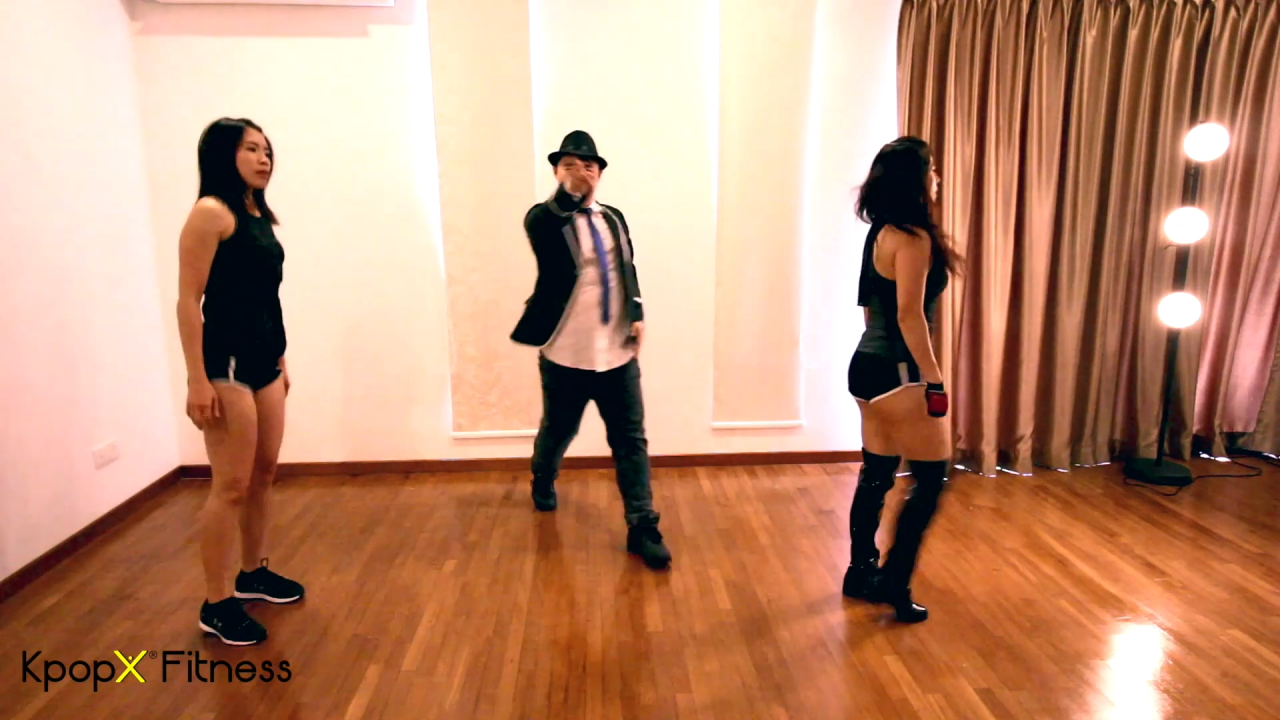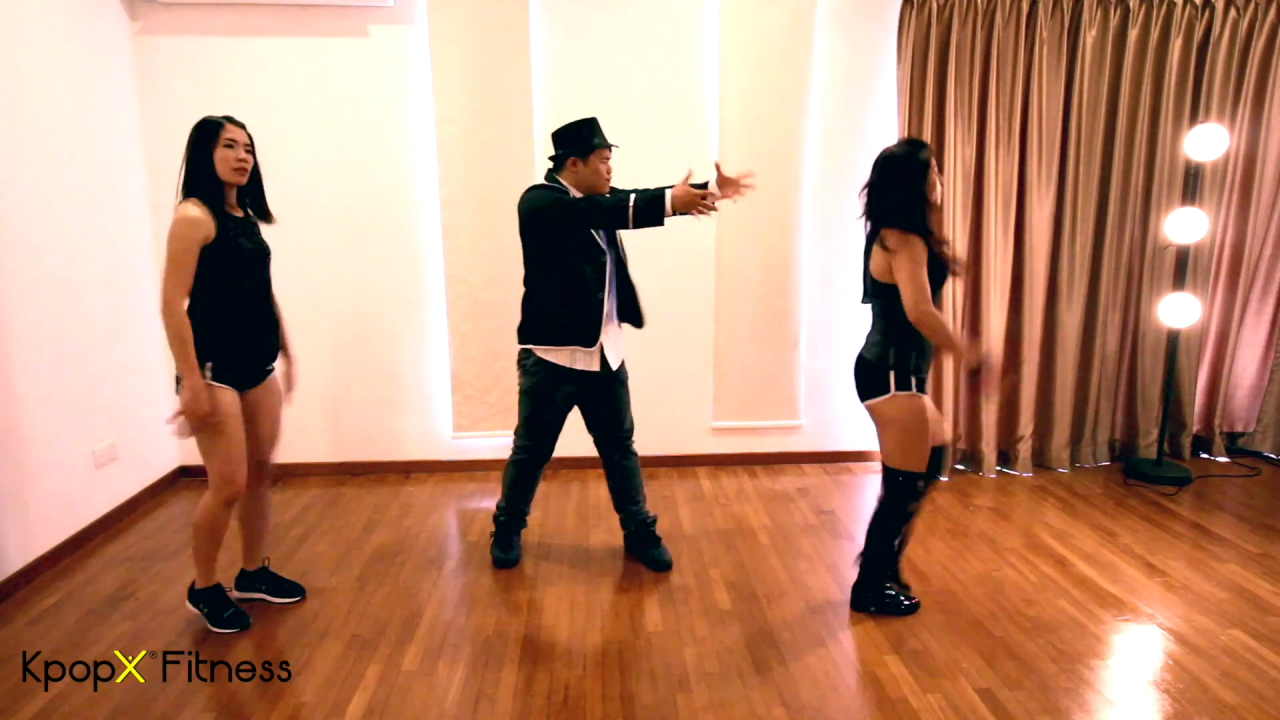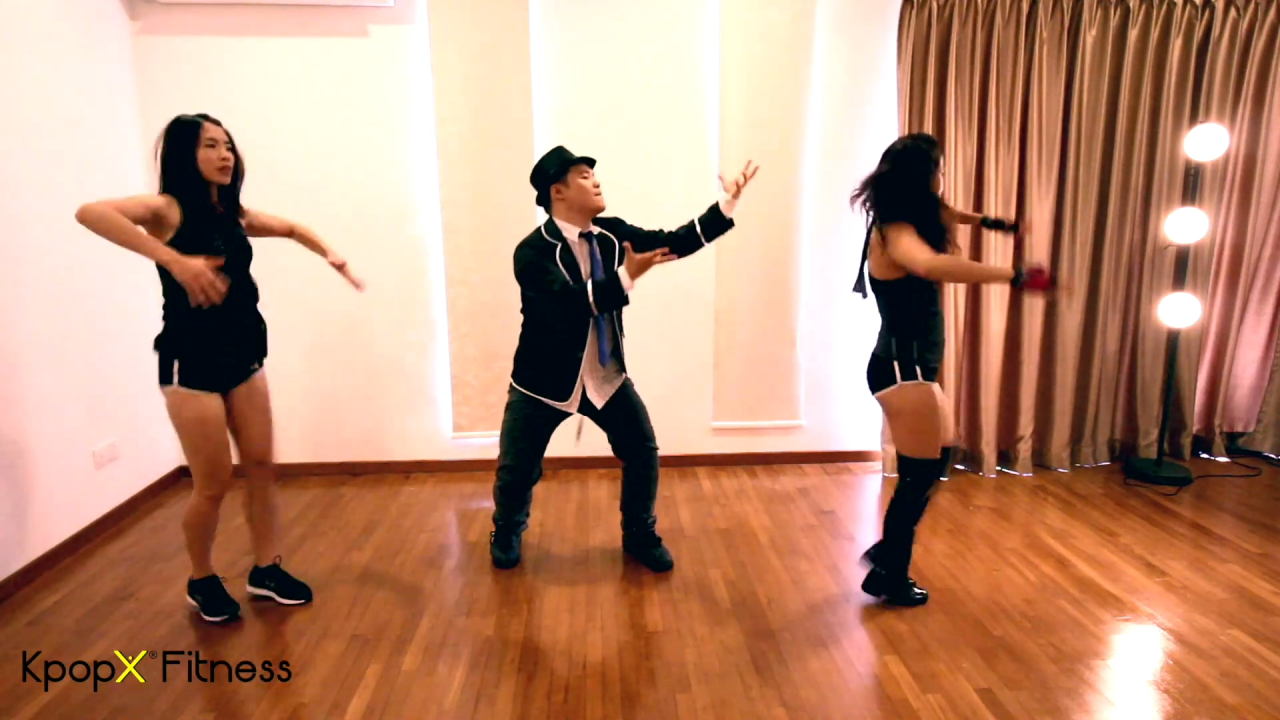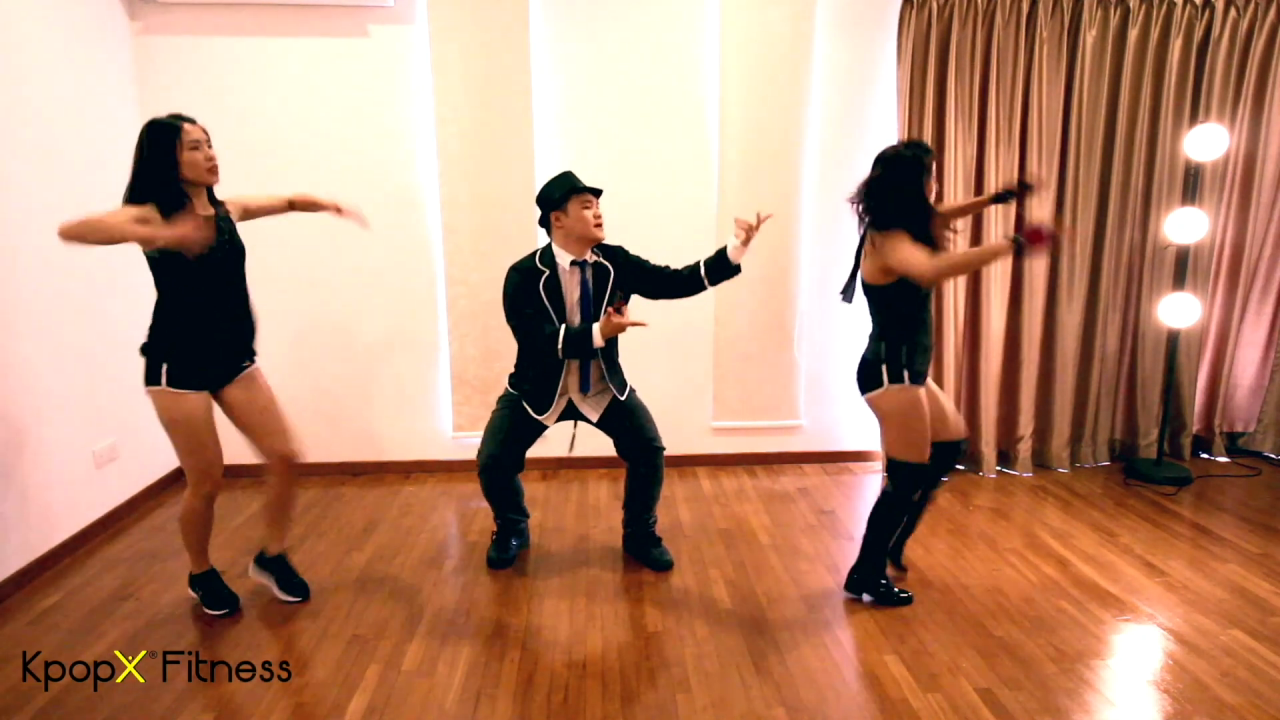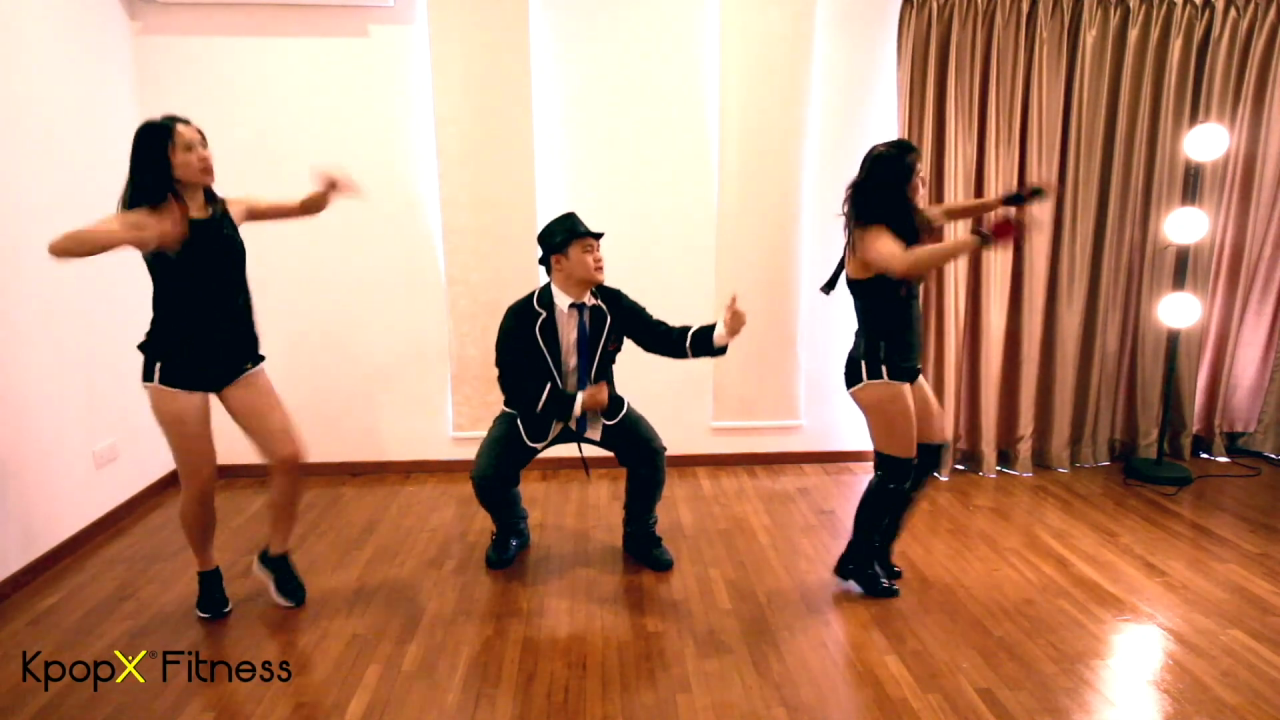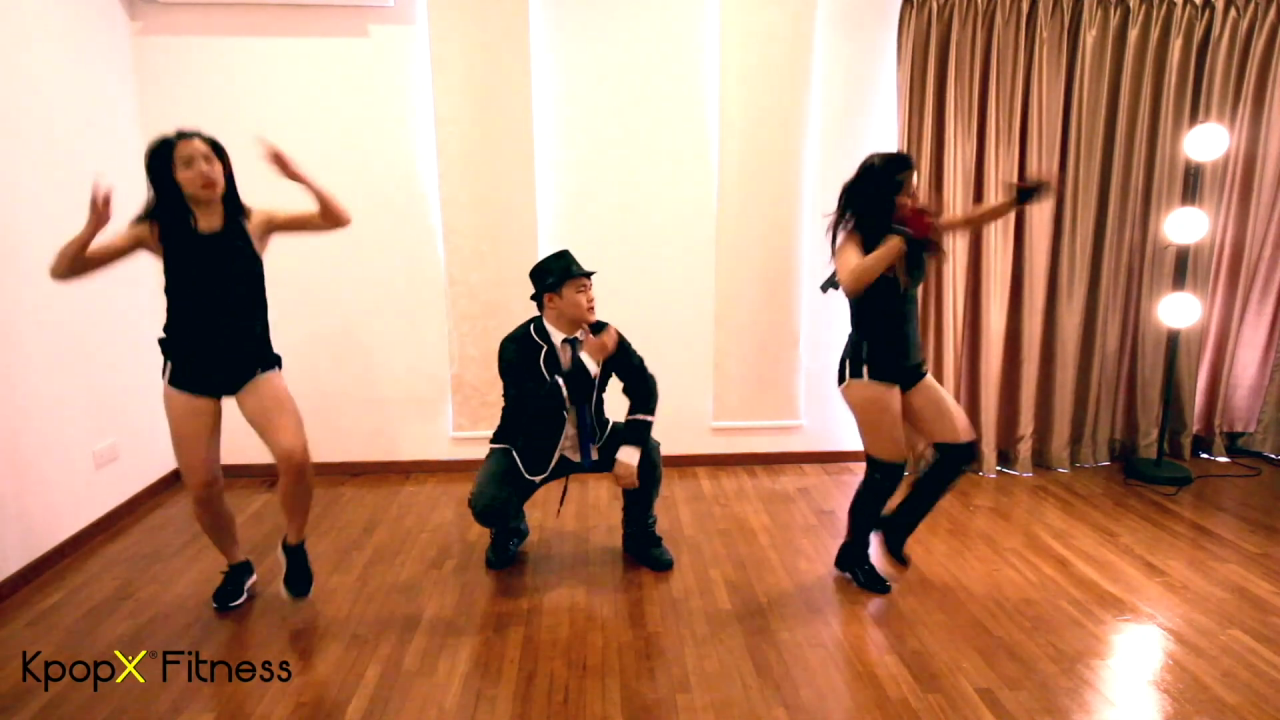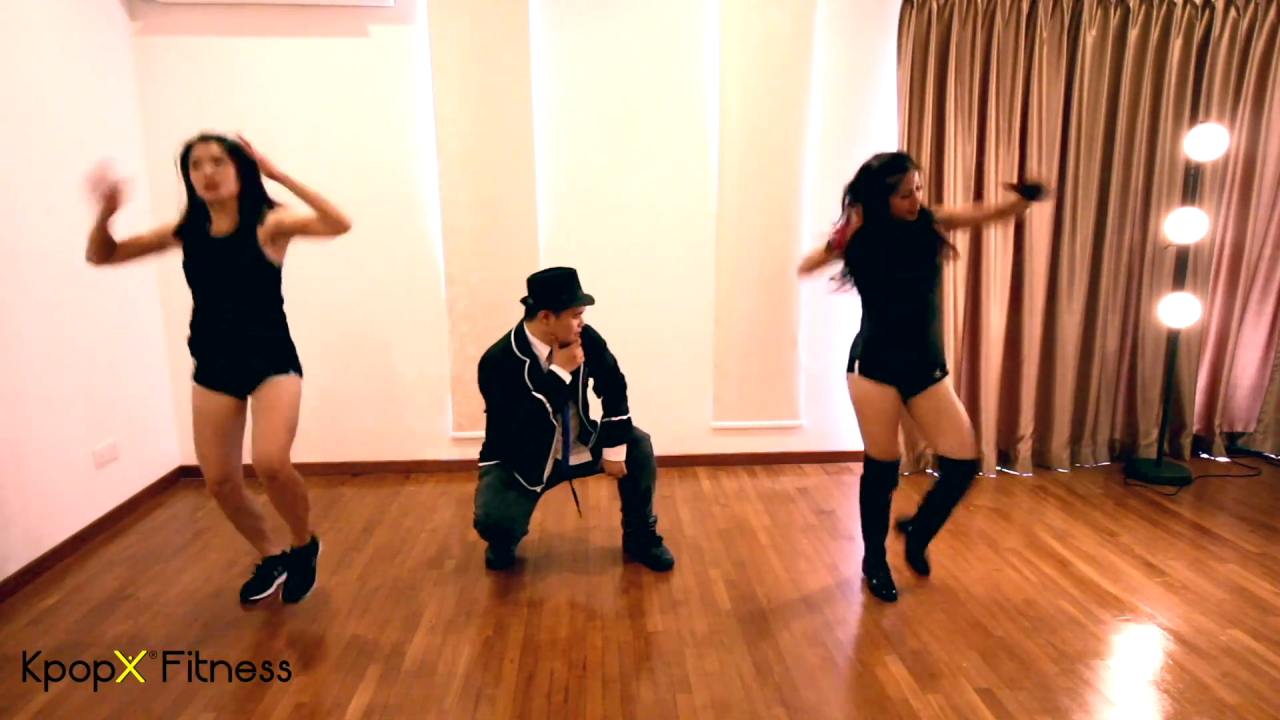
dt=0.5s
person 1, frame 1
left shoulder: (258, 217)
right shoulder: (211, 213)
right elbow: (189, 301)
left wrist: (281, 366)
right wrist: (198, 380)
left hip: (266, 363)
right hip: (226, 366)
left knee: (263, 476)
right knee: (231, 486)
left ankle: (251, 571)
right ankle: (216, 606)
person 1, frame 2
left shoulder: (247, 216)
right shoulder: (194, 217)
right elbow: (173, 306)
left wrist: (286, 351)
right wrist: (192, 383)
left hip: (257, 365)
right hip: (212, 368)
left knee: (260, 474)
right knee: (230, 484)
left ankle: (253, 573)
right ankle: (204, 588)
person 1, frame 3
left shoulder: (235, 215)
right shoulder: (167, 209)
left elbow: (289, 226)
right elbow: (90, 213)
left wrist: (329, 253)
right wrist: (174, 260)
left hip: (245, 361)
right hip: (189, 368)
left knee: (261, 468)
right knee: (212, 484)
left ankle: (266, 570)
right ankle: (201, 583)
person 1, frame 4
left shoulder: (227, 211)
right shoulder: (150, 216)
left elbow: (284, 202)
right elbow: (72, 230)
left wrist: (325, 204)
right wrist: (161, 236)
left hip: (234, 359)
right hip: (177, 365)
left knee: (285, 456)
right knee: (207, 483)
left ankle: (273, 557)
right ankle: (201, 574)
person 1, frame 5
left shoulder: (231, 210)
right shoulder: (146, 219)
left elbow: (302, 209)
right elbow: (61, 246)
left wrist: (326, 191)
right wrist: (136, 233)
left hip: (238, 359)
right hip: (176, 367)
left knee: (289, 461)
right knee: (200, 485)
left ankle: (275, 556)
right ankle: (208, 574)
person 1, frame 6
left shoulder: (254, 222)
right shoulder: (156, 232)
left elbow: (336, 219)
right elbow: (63, 271)
left wrist: (299, 179)
right wrist: (93, 227)
left hip: (252, 362)
right hip: (190, 370)
left knee: (294, 457)
right knee: (203, 489)
left ankle: (294, 546)
right ankle: (237, 566)
person 1, frame 7
left shoulder: (268, 221)
right shoulder: (184, 230)
left elbow: (340, 225)
right elbow: (101, 256)
left wrist: (285, 180)
right wrist: (105, 214)
left hip: (273, 365)
right hip: (214, 371)
left knee: (271, 462)
right knee: (220, 481)
left ankle: (304, 543)
right ankle: (272, 557)
person 2, frame 1
left shoulder: (886, 231)
right shoulder: (913, 238)
right elbow: (909, 314)
right wrist: (934, 380)
left hip: (869, 366)
right hip: (891, 370)
left knee: (880, 473)
right knee: (930, 476)
left ankle: (864, 574)
right ankle: (896, 591)
person 2, frame 2
left shoulder: (892, 234)
right shoulder: (903, 241)
right elbow: (921, 313)
right wrist: (970, 355)
left hip: (889, 368)
right hip: (893, 373)
left knee: (933, 457)
right knee: (905, 484)
left ankle: (881, 560)
right ankle: (872, 588)
person 2, frame 3
left shoulder: (911, 222)
right shoulder: (895, 232)
right elbow: (935, 266)
left wrist: (991, 221)
right wrist: (1015, 275)
left hip: (915, 367)
right hip: (902, 371)
left knee: (933, 463)
right knee: (924, 471)
left ankle: (887, 553)
right ankle: (887, 575)
person 2, frame 4
left shoulder: (900, 232)
right shoulder: (889, 240)
left elbow: (940, 215)
right elbow: (932, 270)
left wrist: (995, 199)
right wrist: (1012, 245)
left hip: (907, 369)
right hip: (891, 371)
left knee: (950, 448)
right knee: (909, 477)
left ankle: (887, 546)
right ankle: (866, 574)
person 2, frame 5
left shoulder: (911, 222)
right shoulder: (874, 236)
left elbow: (950, 210)
right elbow: (909, 265)
left wrist: (1007, 199)
right wrist: (982, 238)
left hip: (904, 365)
right hip: (876, 369)
left knee: (930, 453)
right knee: (899, 471)
left ankle: (872, 550)
right ankle: (856, 560)
person 2, frame 6
left shoulder: (908, 228)
right shoulder: (854, 238)
left elbow: (967, 221)
right elbow: (851, 283)
left wrist: (1015, 200)
right wrist: (898, 241)
left hip: (909, 366)
right hip: (869, 368)
left knee: (962, 449)
right knee: (886, 470)
left ankle: (896, 528)
right ankle: (853, 554)
person 2, frame 7
left shoulder: (931, 225)
right shoulder: (862, 240)
left elbow: (995, 213)
right elbow: (806, 267)
left wrist: (1025, 197)
right wrist: (838, 241)
left hip: (928, 370)
right hip: (873, 369)
left knee: (964, 464)
right knee: (882, 468)
left ankle: (918, 531)
right ankle: (876, 560)
person 3, frame 1
left shoulder: (612, 216)
right shoulder: (543, 216)
right elbow: (548, 225)
left wrist: (636, 315)
right wrist: (569, 195)
left hip: (617, 350)
right hip: (564, 352)
left knee: (630, 439)
right knee: (557, 430)
left ankle: (643, 529)
right ankle: (545, 476)
person 3, frame 2
left shoulder: (597, 200)
right shoulder: (540, 201)
left elbow: (636, 204)
right elbow: (596, 212)
left wrist: (711, 192)
right wrist: (669, 202)
left hip: (604, 351)
right hip: (553, 352)
left knee: (619, 446)
right knee: (532, 449)
left ankle: (640, 532)
right ankle: (507, 530)
person 3, frame 3
left shoulder: (612, 233)
right shoulder: (532, 251)
left elbow: (673, 243)
right elbow: (567, 305)
left wrist: (726, 205)
right wrist: (625, 277)
left hip: (605, 375)
right hip: (545, 380)
left knee: (642, 450)
right knee: (517, 468)
left ankle: (639, 535)
right ankle: (508, 532)
person 3, frame 4
left shoulder: (615, 262)
right shoulder: (525, 275)
left elbow: (674, 282)
right elbow: (534, 339)
left wrist: (734, 251)
right wrist: (597, 333)
left hip: (604, 386)
right hip: (538, 389)
left knee: (648, 451)
right knee: (494, 463)
left ankle: (639, 535)
right ankle: (511, 531)
person 3, frame 5
left shoulder: (613, 305)
right shoulder: (521, 316)
left elbow: (664, 338)
right elbow: (513, 382)
left wrist: (720, 335)
right wrist: (576, 404)
left hip: (601, 409)
right hip: (534, 411)
left knee: (650, 453)
right knee: (487, 476)
left ankle: (639, 536)
right ankle: (511, 532)
person 3, frame 6
left shoulder: (603, 334)
right shoulder: (518, 346)
left elbow: (643, 384)
right elbow: (532, 407)
left wrist: (631, 452)
right wrist: (588, 361)
left hip: (590, 438)
right hip: (530, 447)
left knee: (645, 456)
right knee: (486, 505)
left ankle: (639, 536)
right ankle: (510, 532)
person 3, frame 7
left shoulder: (585, 339)
right shoulder: (498, 361)
left elbow: (613, 387)
right elbow: (520, 428)
left wrist: (614, 447)
right wrist: (559, 373)
left hip: (577, 446)
right hip: (518, 461)
left knee: (637, 444)
right knee: (494, 523)
left ankle: (639, 535)
right ankle: (504, 540)
